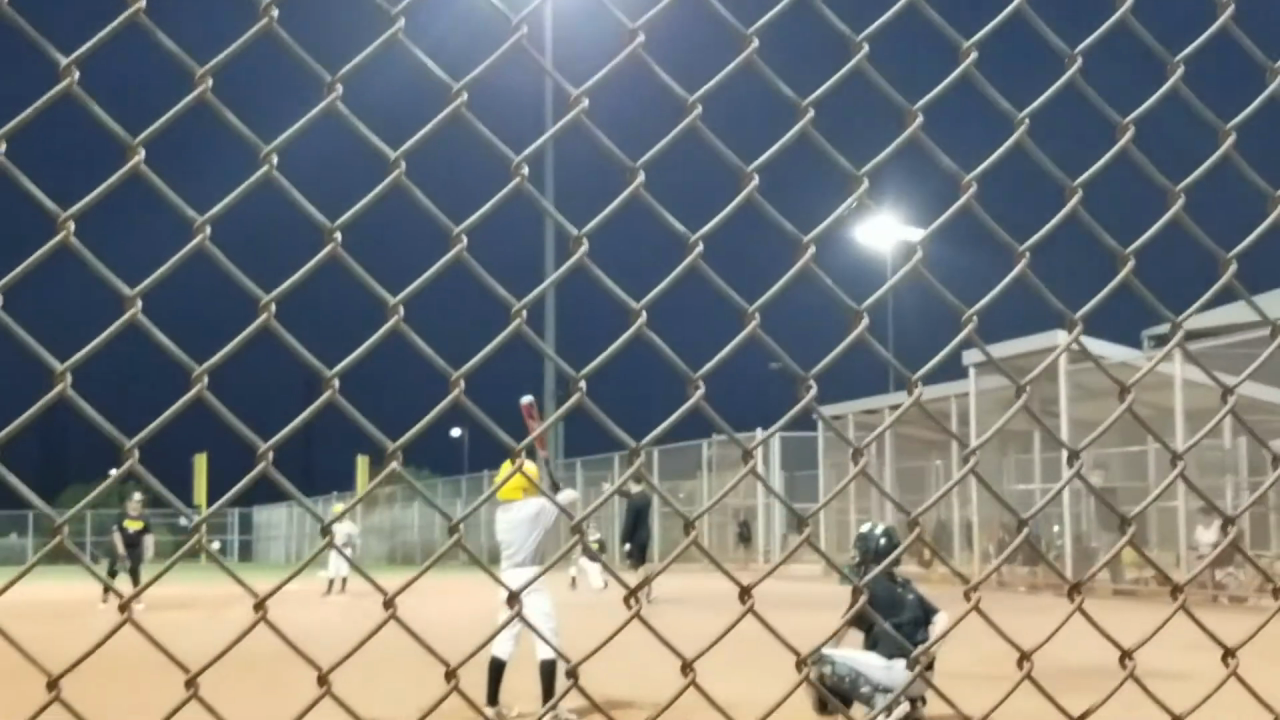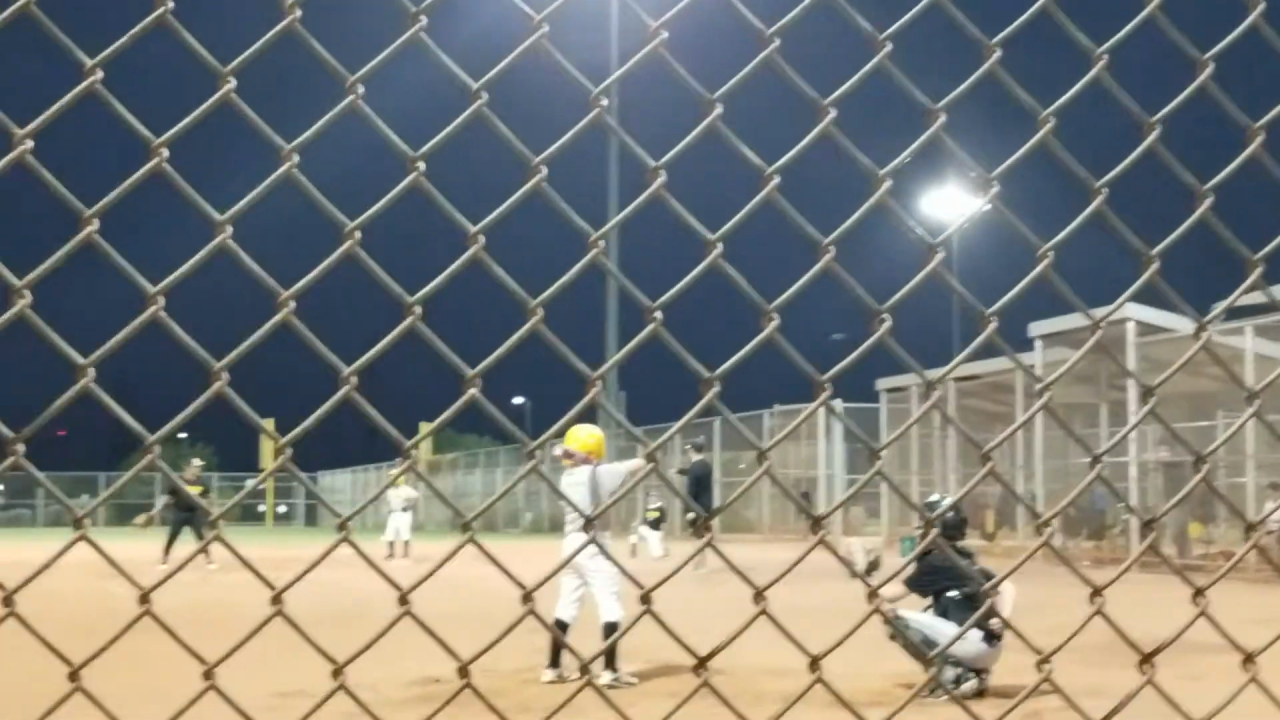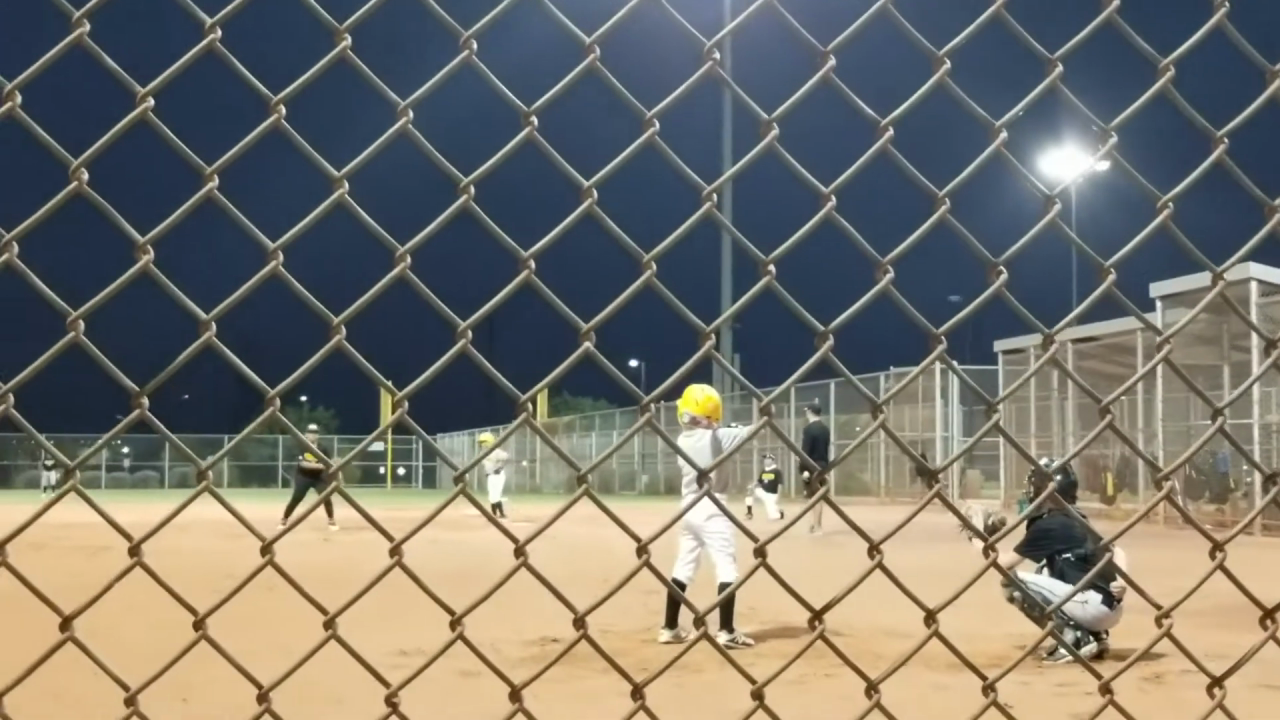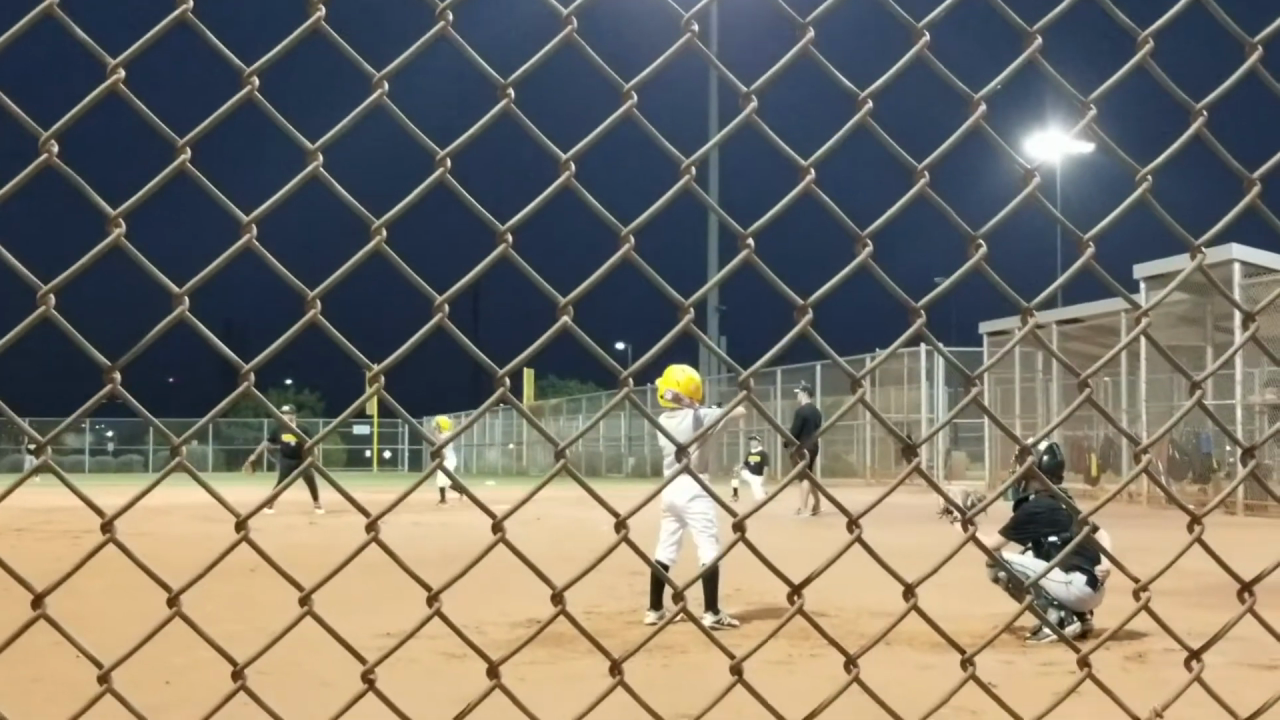
dt=0.7s
person 1, frame 1
left shoulder: (501, 513)
right shoulder: (538, 507)
right elbow: (572, 496)
right wrist: (555, 494)
left hip: (507, 582)
right hip: (529, 580)
left knee: (502, 643)
right knee: (546, 642)
person 1, frame 2
left shoulder: (567, 477)
right shoulder: (600, 473)
right elbow: (640, 463)
right wrist: (641, 461)
left hip: (571, 544)
right hip: (593, 545)
left knee: (566, 605)
right knee: (610, 606)
left ankle: (553, 667)
right ankle: (610, 671)
person 1, frame 3
left shoulder: (682, 439)
right shoulder: (717, 437)
right wrist: (742, 428)
left hip: (688, 509)
right hip: (711, 509)
left knee: (682, 568)
right knee: (727, 568)
left ankle: (670, 628)
right ankle: (726, 632)
person 1, frame 4
left shoulder: (663, 420)
right shoulder: (699, 417)
right elbow: (740, 410)
right wrist: (716, 410)
left hip: (670, 490)
right hip: (693, 491)
left knee: (665, 550)
right knee: (709, 550)
left ankle: (654, 610)
right ankle: (712, 613)
person 2, frame 1
left shoulder: (870, 588)
right shoulder: (905, 587)
left elbow: (844, 629)
right elbow: (941, 618)
left hip: (898, 671)
right hip: (918, 677)
left knee: (821, 659)
left ankle: (884, 702)
right ankle: (909, 702)
person 2, frame 2
left shoulder: (937, 561)
right shoulder: (964, 558)
left elbow: (891, 594)
right elbow: (1005, 588)
right wrist: (1003, 619)
left hip: (974, 642)
right hip: (987, 648)
left knee: (895, 618)
left ankle: (953, 674)
right ankle: (973, 672)
person 2, frame 3
left shoulder: (1046, 525)
right shoulder: (1078, 522)
left elbow: (1005, 563)
right elbow: (1117, 553)
left wrist: (978, 540)
right wrist: (1121, 582)
left hip: (1094, 607)
right hip: (1108, 608)
left knee: (1013, 582)
right knee: (1043, 575)
left ankle: (1075, 637)
right ankle: (1094, 635)
person 2, frame 4
left shoulder: (1033, 508)
right shoulder: (1063, 503)
left elbow: (990, 545)
right elbow: (1101, 535)
left wrist: (960, 523)
right wrist: (1105, 564)
left hip: (1078, 586)
right hip: (1090, 589)
left knee: (997, 562)
left ankle: (1059, 618)
right ankle: (1078, 616)
